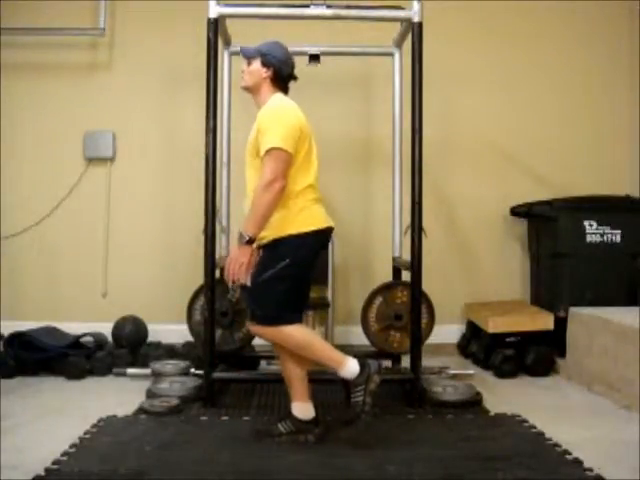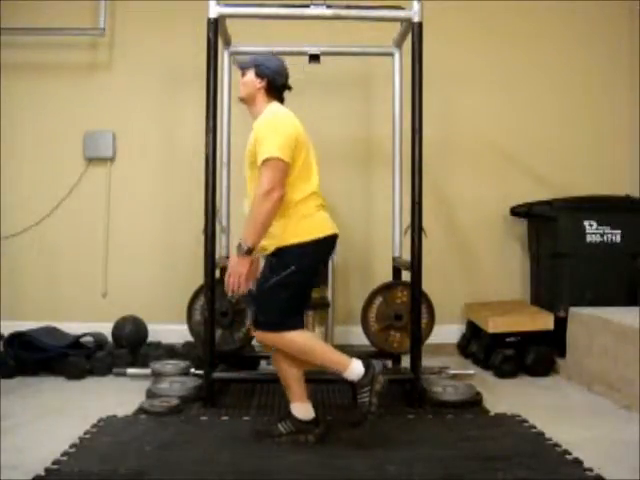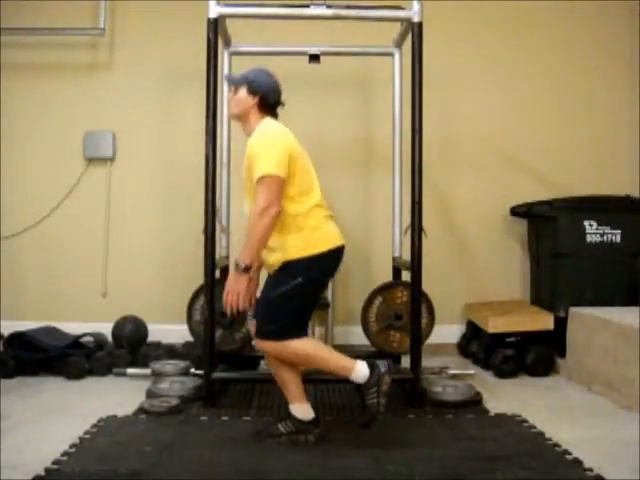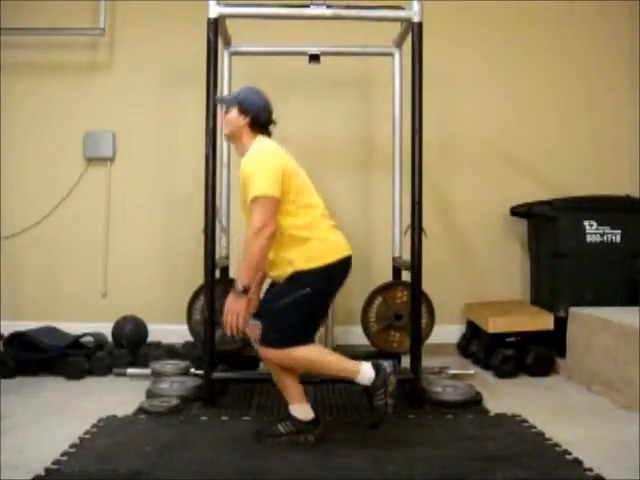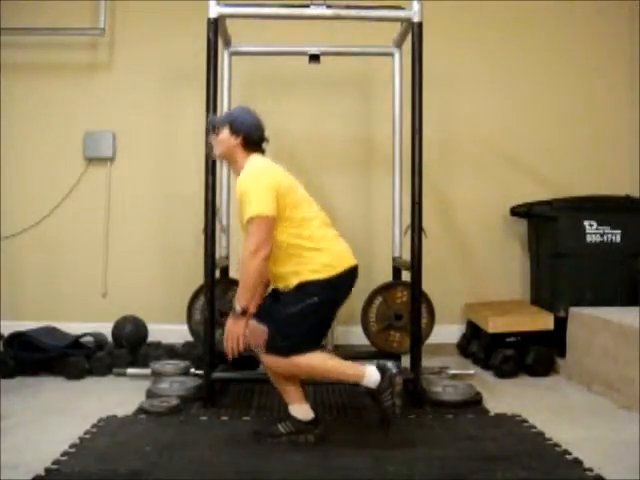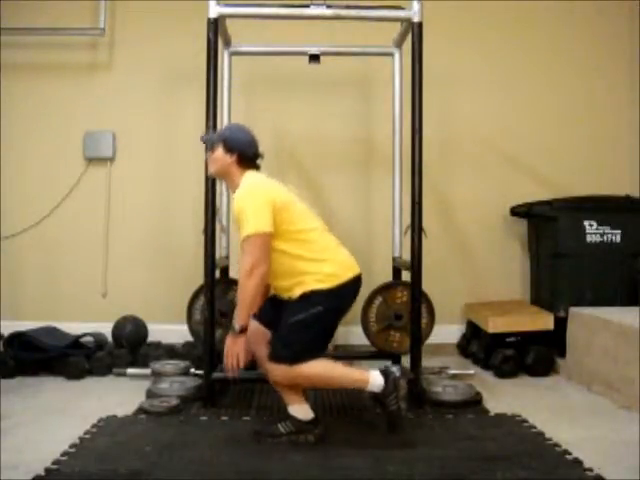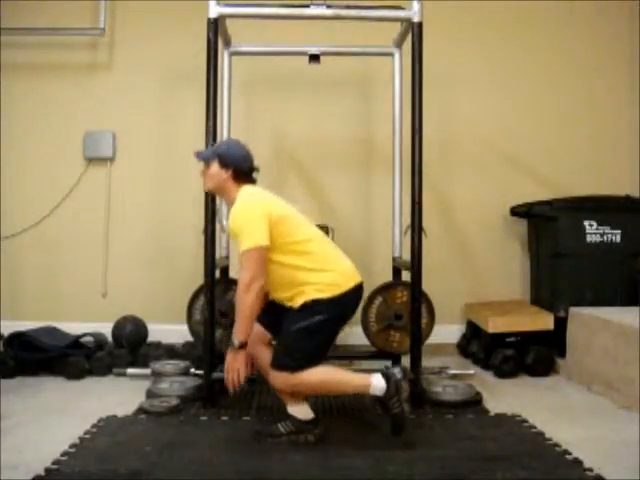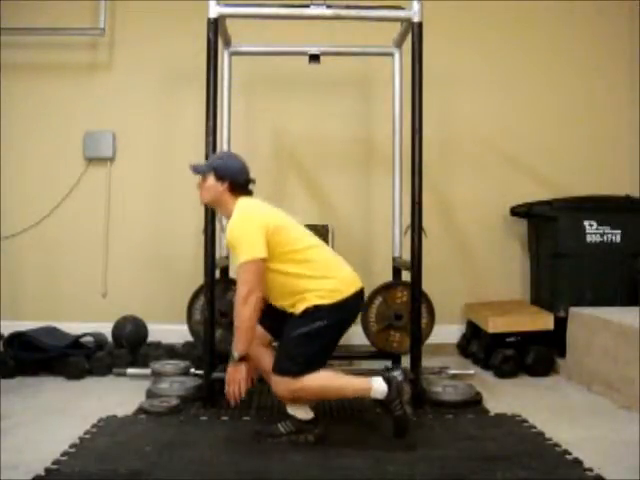
dt=0.1s
person 1, frame 1
left shoulder: (277, 112)
right shoulder: (275, 113)
left elbow: (273, 183)
left wrist: (244, 241)
right wrist: (256, 244)
left hip: (294, 233)
right hip: (294, 232)
left knee: (265, 323)
right knee: (281, 325)
left ankle: (354, 370)
right ankle: (303, 417)
person 1, frame 2
left shoulder: (272, 121)
right shoulder: (269, 122)
left elbow: (270, 192)
left wrist: (242, 251)
right wrist: (253, 252)
left hip: (301, 240)
right hip: (297, 239)
left knee: (269, 330)
right knee: (271, 327)
left ankle: (359, 371)
right ankle: (303, 418)
person 1, frame 3
left shoulder: (266, 138)
right shoulder: (267, 137)
left elbow: (267, 210)
right elbow: (267, 210)
left wrist: (240, 269)
right wrist: (254, 269)
left hip: (308, 252)
right hip: (304, 250)
left knee: (271, 339)
right knee: (272, 335)
left ankle: (364, 374)
right ankle: (303, 417)
person 1, frame 4
left shoulder: (259, 157)
right shoulder: (261, 154)
left elbow: (262, 230)
right elbow: (265, 232)
left wrist: (240, 290)
right wrist: (251, 289)
left hip: (318, 262)
right hip: (308, 260)
left knee: (275, 348)
right knee: (263, 334)
left ankle: (369, 375)
right ankle: (302, 418)
person 1, frame 5
left shoulder: (254, 176)
right shoulder: (258, 171)
left elbow: (258, 250)
right elbow: (262, 250)
left wrist: (238, 312)
right wrist: (251, 306)
left hip: (323, 272)
right hip: (312, 270)
left knee: (279, 357)
right knee: (258, 335)
left ankle: (374, 377)
right ankle: (302, 418)
person 1, frame 6
left shoulder: (249, 194)
right shoulder: (254, 188)
left elbow: (254, 268)
right elbow: (261, 267)
left wrist: (237, 331)
right wrist: (245, 327)
left hip: (328, 282)
right hip: (316, 277)
left knee: (282, 368)
right knee: (255, 335)
left ankle: (380, 382)
right ankle: (302, 418)
person 1, frame 7
left shoulder: (246, 209)
right shoulder: (252, 201)
left elbow: (252, 283)
right elbow: (259, 280)
left wrist: (237, 347)
right wrist: (244, 340)
left hip: (329, 290)
right hip: (319, 285)
left knee: (284, 375)
right knee: (255, 337)
left ankle: (382, 384)
right ankle: (302, 418)
person 1, frame 8
left shoulder: (243, 222)
right shoulder: (249, 213)
left elbow: (248, 295)
right elbow: (257, 291)
left wrist: (238, 360)
right wrist: (244, 352)
left hip: (331, 296)
right hip: (320, 290)
left knee: (285, 383)
right knee: (253, 337)
left ankle: (385, 387)
right ankle: (302, 418)
